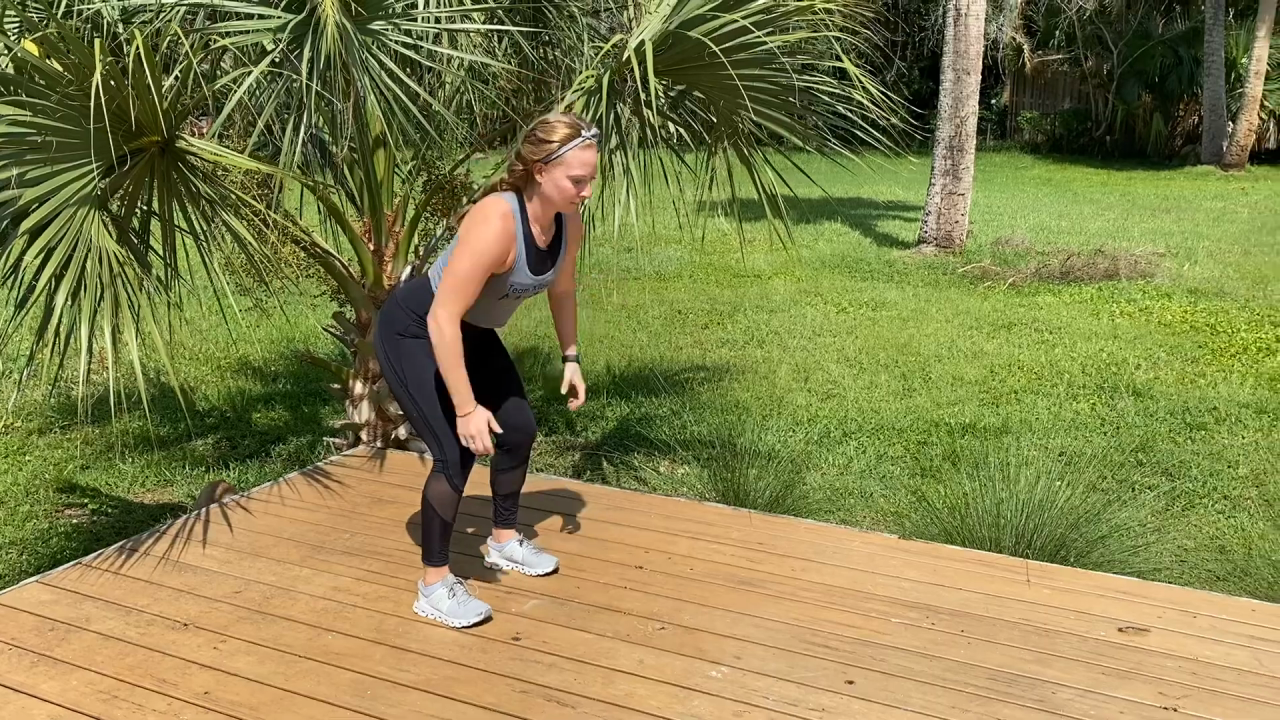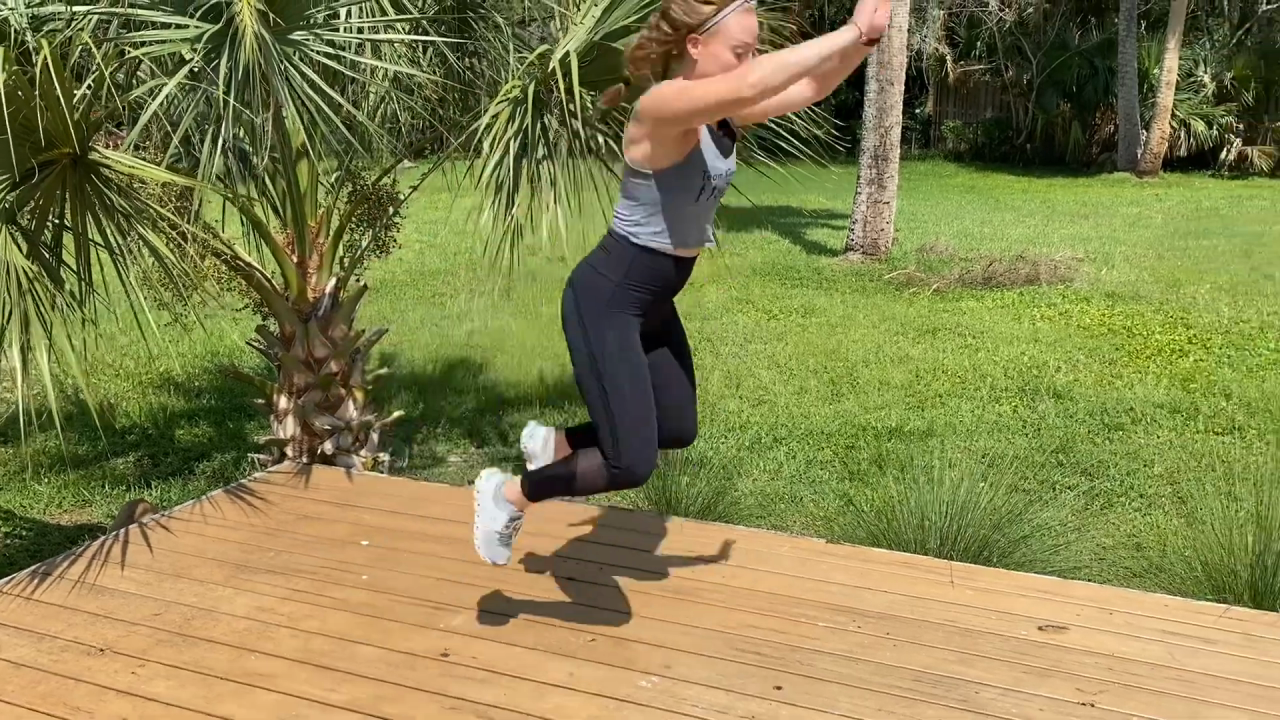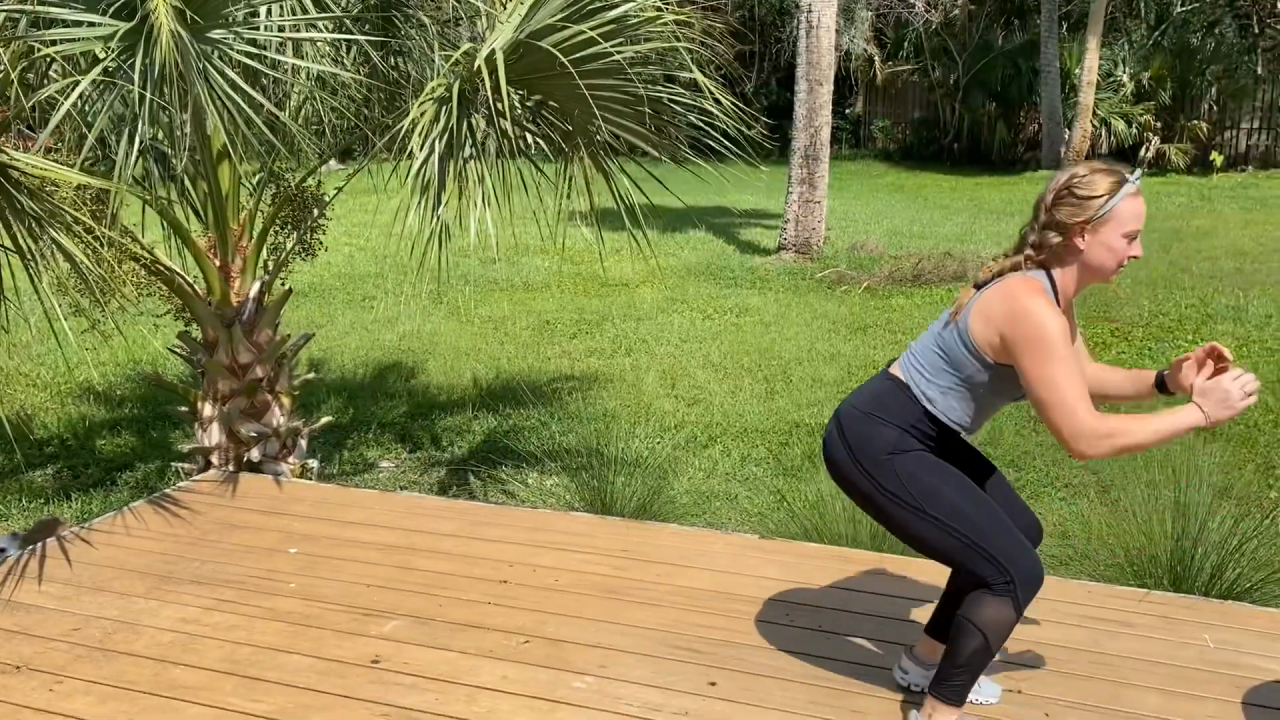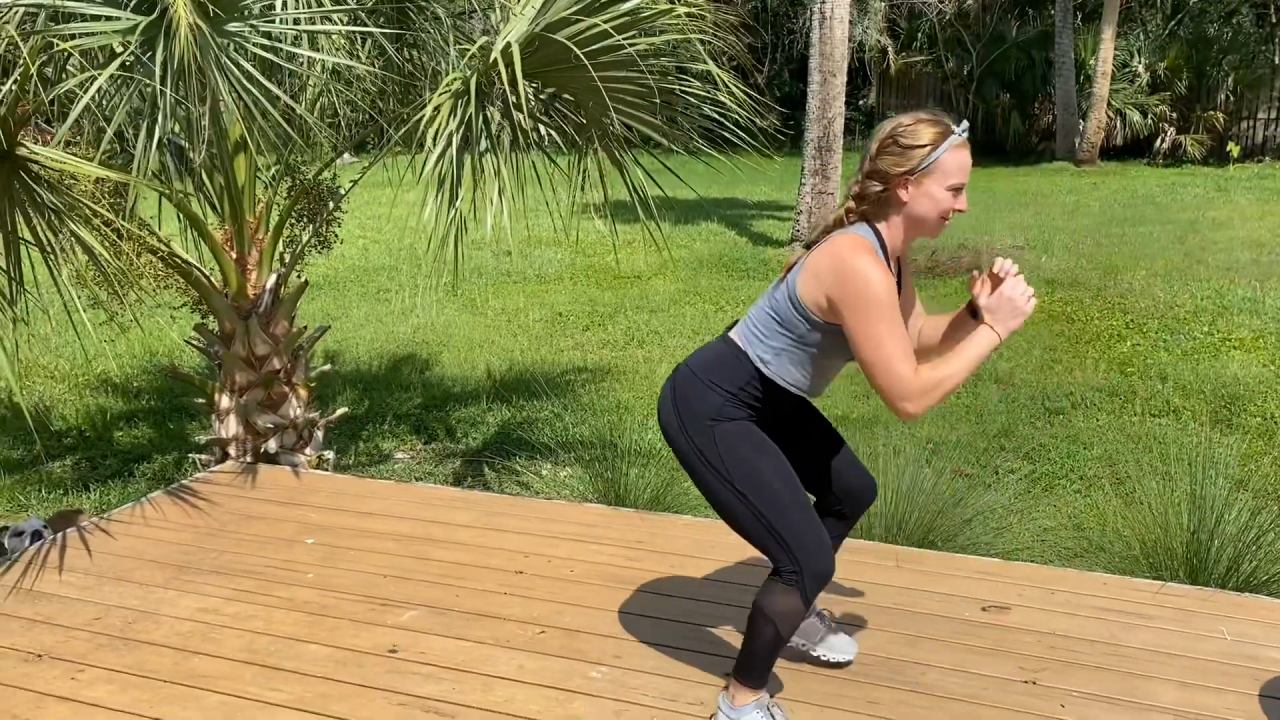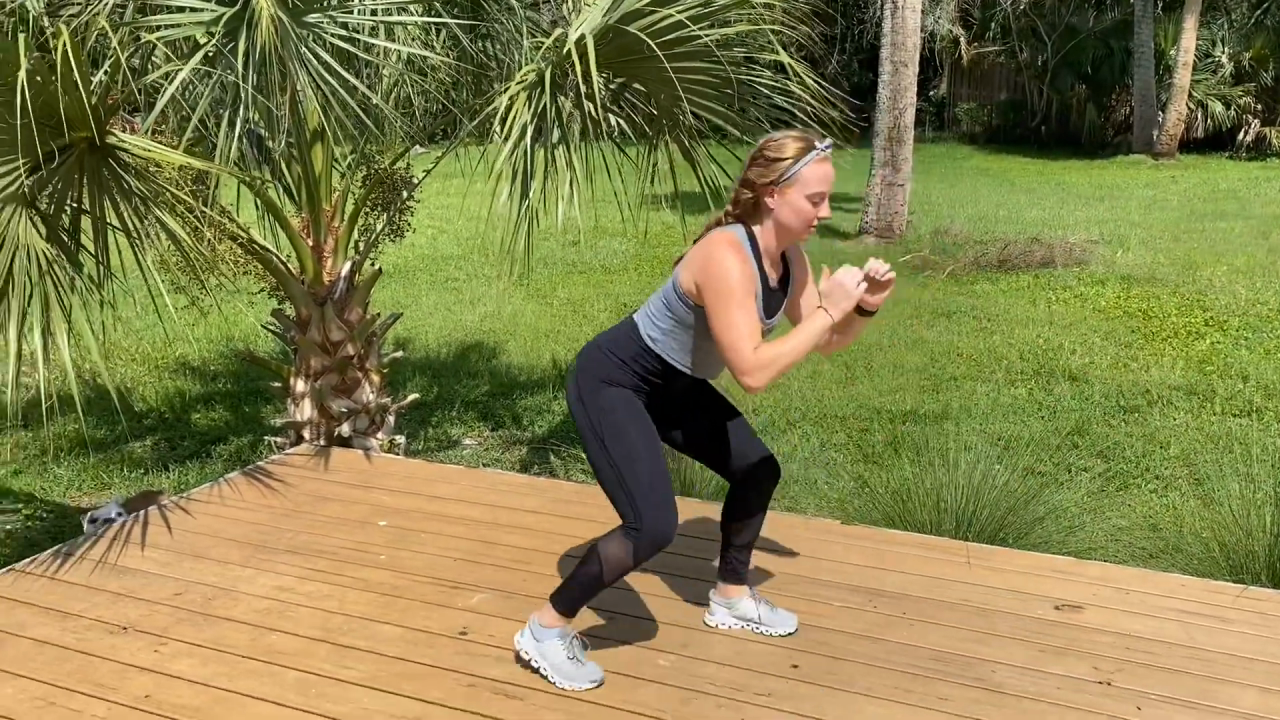
dt=1s
person 1, frame 1
left shoulder: (570, 222)
right shoulder: (495, 224)
left elbow: (562, 292)
right elbow: (443, 320)
left wrist: (571, 358)
right wrist: (466, 408)
left hip: (474, 330)
right hip: (414, 331)
left knee: (518, 428)
right knee: (457, 451)
left ankle: (504, 540)
right ankle: (434, 585)
person 1, frame 2
left shoulder: (721, 109)
right shoulder: (664, 107)
left elbow: (816, 83)
right elbow: (751, 85)
left hip: (652, 298)
right hip: (606, 299)
left knee: (675, 429)
right knee: (631, 465)
left ankle: (552, 447)
right ankle: (510, 494)
person 1, frame 3
left shoulder: (1045, 287)
right shoulder: (1031, 308)
left elbow: (1084, 379)
right elbow: (1087, 437)
left wrist: (1170, 379)
right wrist: (1199, 411)
left hip: (911, 433)
right hip: (874, 445)
left knee: (1017, 534)
right knee: (1017, 572)
left ankle: (925, 661)
person 1, frame 4
left shoulder: (885, 246)
right shoulder: (858, 264)
left elbow: (918, 343)
right elbow: (909, 396)
left wrist: (977, 310)
right wrist: (995, 330)
left hip: (761, 396)
right hip: (708, 410)
left knee: (853, 492)
right knee: (809, 561)
left ankle: (797, 613)
person 1, frame 5
left shoulder: (787, 255)
right shoulder: (726, 256)
left elbow: (827, 343)
right elbow: (753, 372)
left wrist: (862, 306)
right wrist: (828, 309)
left hip: (667, 382)
right hip: (608, 380)
left knee: (760, 471)
right knee: (653, 524)
left ankle: (731, 598)
right ankle: (546, 627)
